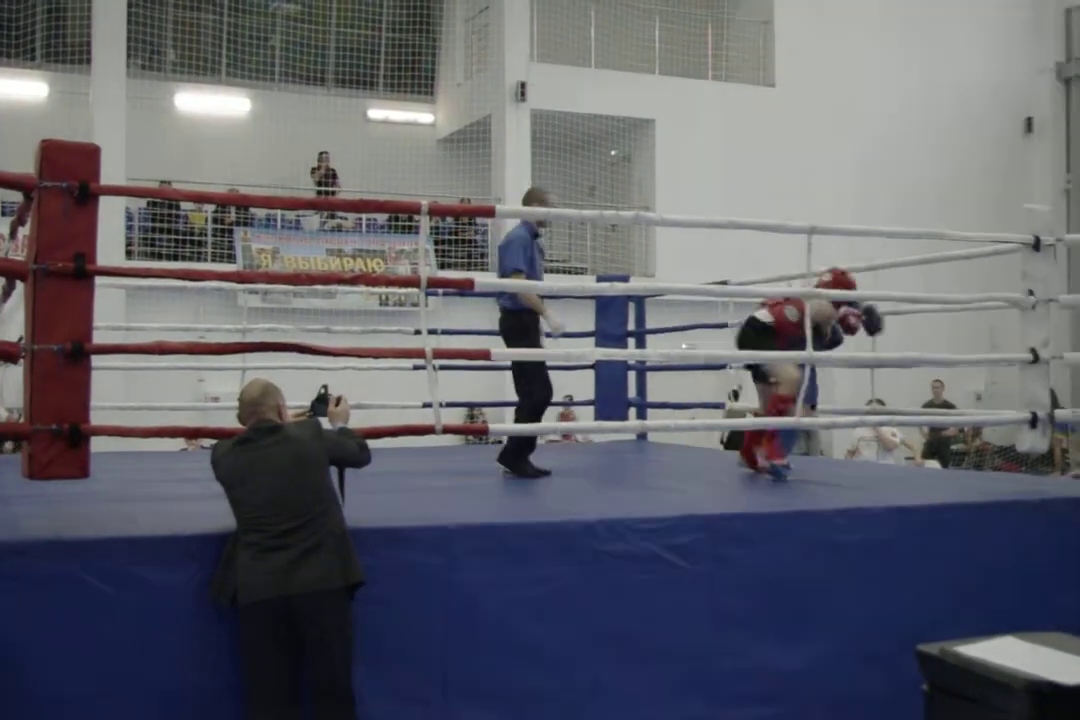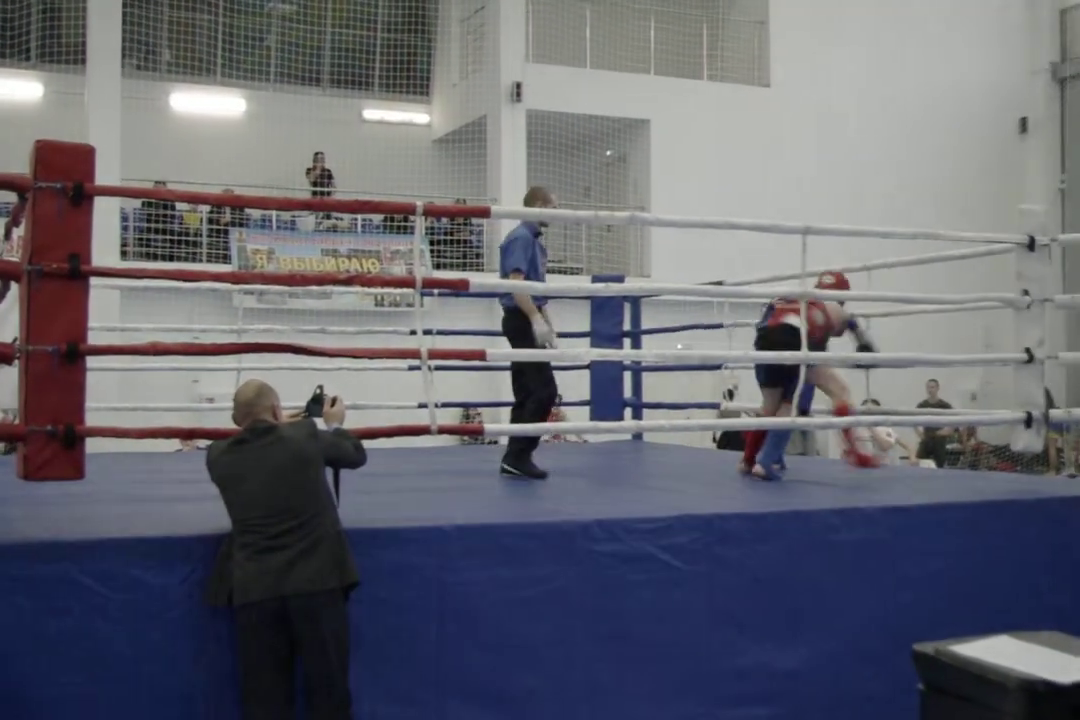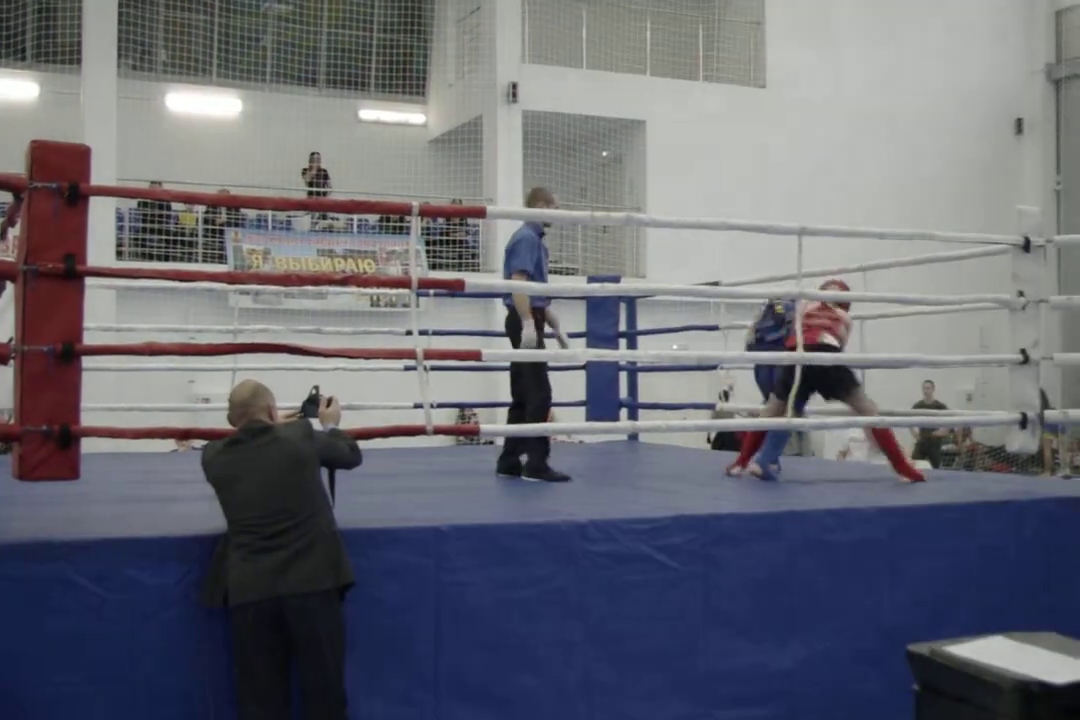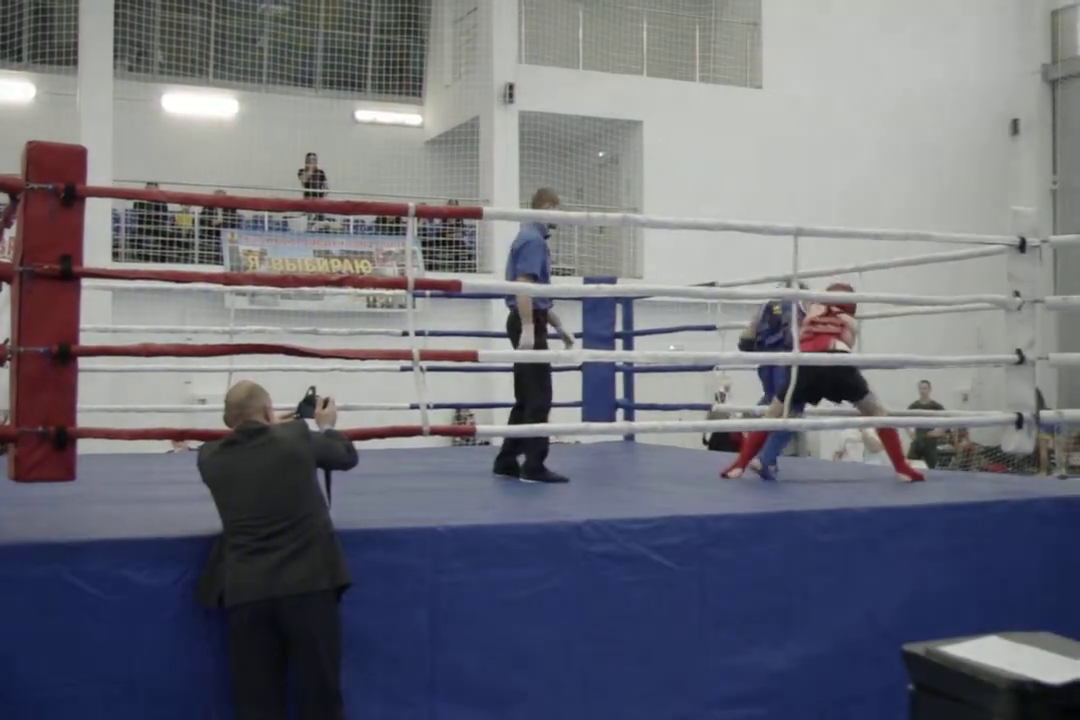
dt=0.1s
person 1, frame 1
left shoulder: (225, 456)
right shoulder: (310, 437)
right elbow: (360, 454)
right wrist: (339, 424)
left hip: (258, 589)
right hip: (320, 581)
right knee: (332, 690)
person 1, frame 2
left shoulder: (220, 456)
right shoulder: (305, 437)
right elbow: (356, 455)
right wrist: (334, 425)
left hip: (253, 589)
right hip: (316, 581)
right knee: (328, 690)
person 1, frame 3
left shoulder: (215, 457)
right shoulder: (300, 438)
right elbow: (351, 456)
right wrist: (330, 425)
left hip: (249, 590)
right hip: (312, 582)
right knee: (324, 691)
person 1, frame 4
left shoulder: (211, 458)
right shoulder: (297, 438)
right elbow: (347, 457)
right wrist: (326, 426)
left hip: (245, 591)
right hip: (307, 583)
right knee: (320, 691)
person 2, frame 1
left shoulder: (534, 242)
right shoulder: (519, 238)
right elbow: (519, 284)
left wrist: (544, 317)
right wrist: (548, 316)
left hip: (526, 323)
right hip: (519, 322)
left knee: (531, 393)
right knee: (539, 391)
left ankle: (517, 457)
right ankle: (511, 454)
person 2, frame 2
left shoulder: (536, 242)
right shoulder: (521, 238)
right elbow: (516, 284)
left wrist: (548, 328)
right wrist: (537, 320)
left hip: (528, 323)
right hip: (521, 322)
left knee: (527, 394)
right knee: (545, 390)
left ankle: (517, 457)
right ankle: (518, 454)
person 2, frame 3
left shoulder: (535, 240)
right shoulder: (526, 238)
right elbow: (519, 283)
left wrist: (556, 328)
right wrist: (529, 324)
left hip: (529, 321)
right hip: (525, 323)
left knee: (523, 396)
right knee: (538, 395)
left ankle: (510, 460)
right ankle: (536, 464)
person 2, frame 4
left shoulder: (537, 240)
right shoulder: (532, 239)
right elbow: (523, 287)
left wrist: (560, 327)
right wrist: (527, 328)
left hip: (532, 323)
right hip: (528, 325)
left knee: (526, 397)
right knee: (539, 397)
left ankle: (507, 460)
right ankle: (533, 466)
person 3, frame 1
right shoulder: (826, 306)
left hip: (756, 333)
right hip: (757, 333)
left knee: (769, 405)
left ankle: (748, 455)
right ankle: (770, 445)
person 3, frame 2
right shoulder: (837, 310)
left hip: (768, 337)
right hip: (790, 339)
left knee: (770, 409)
right knee: (840, 390)
left ankle: (749, 460)
right ankle: (852, 452)
person 3, frame 3
left shoulder: (806, 306)
right shoulder: (845, 319)
left knee: (771, 413)
right knee: (869, 412)
left ankle: (741, 462)
right ankle: (902, 468)
person 3, frame 4
left shoulder: (813, 310)
right shoulder: (851, 324)
left hip: (805, 363)
right hip: (837, 364)
left knee: (773, 416)
right knee: (877, 413)
left ankle: (739, 465)
right ankle: (903, 469)
